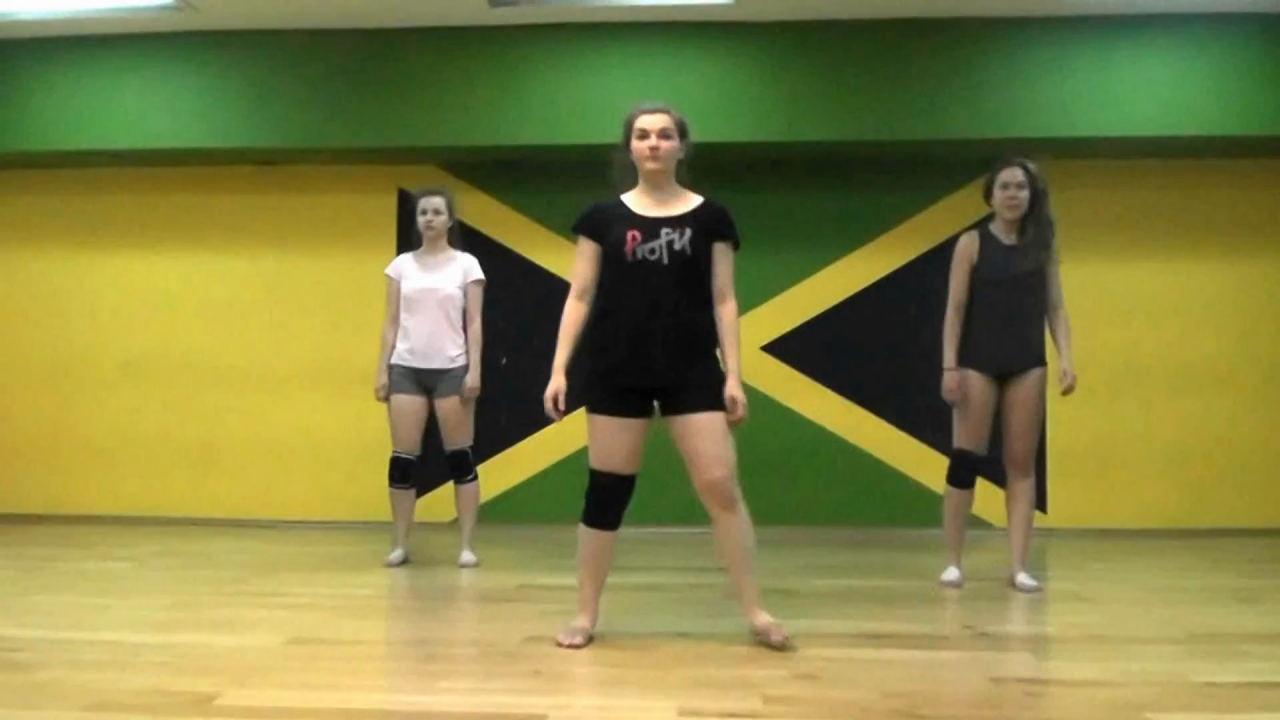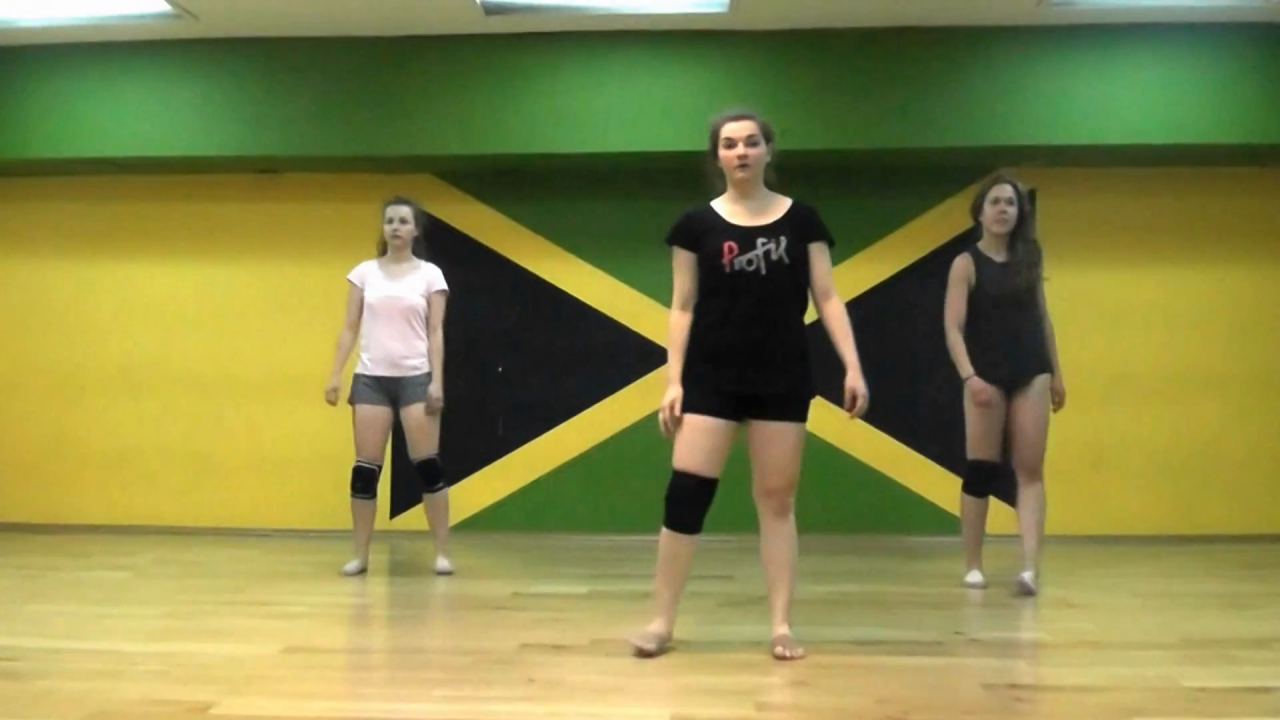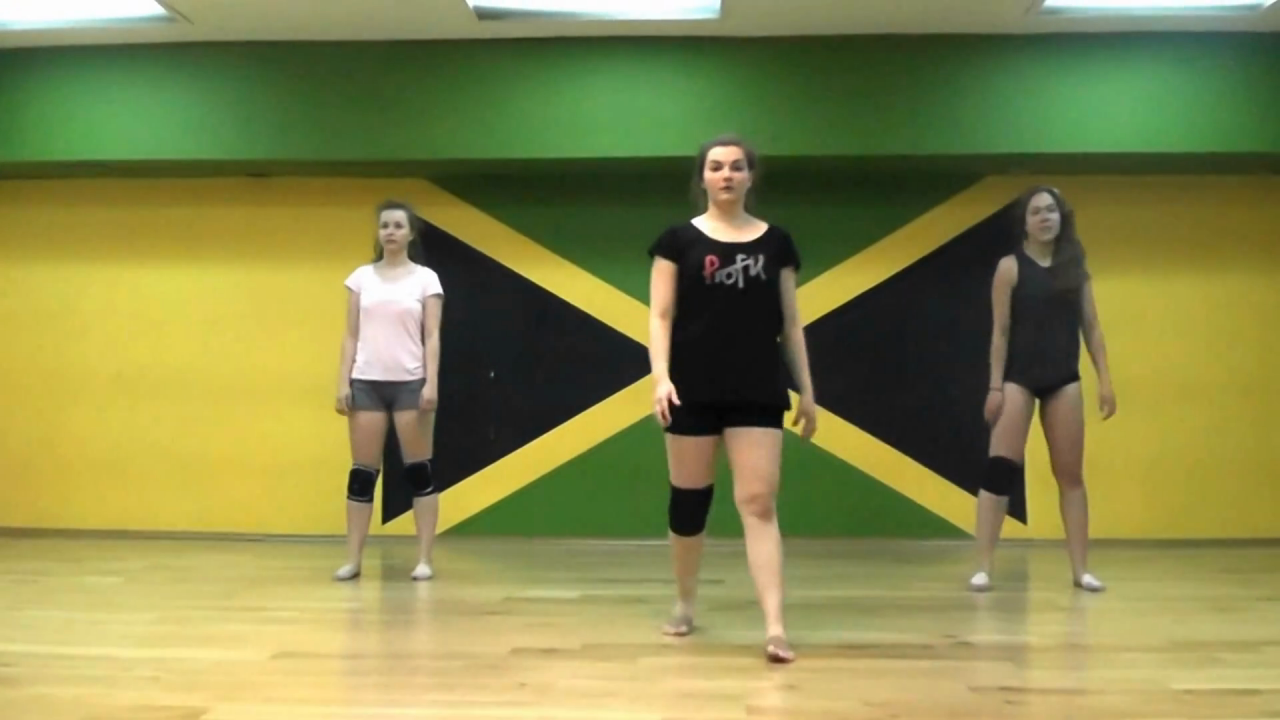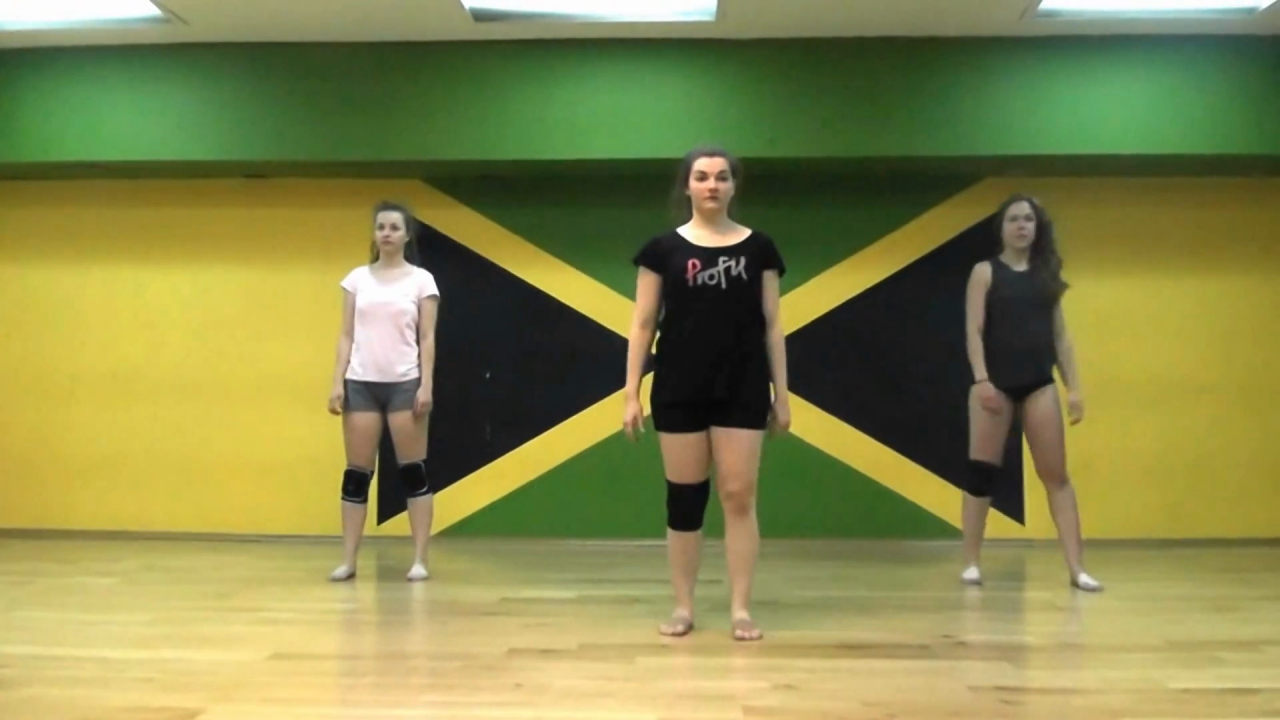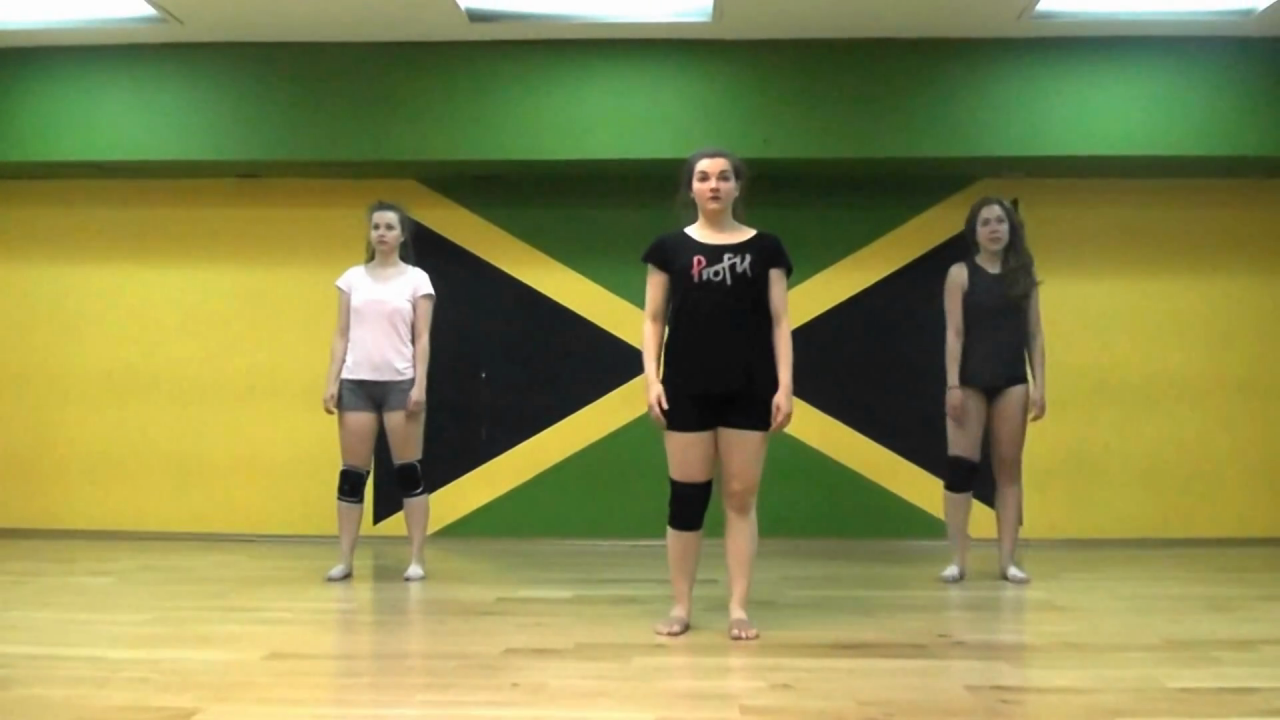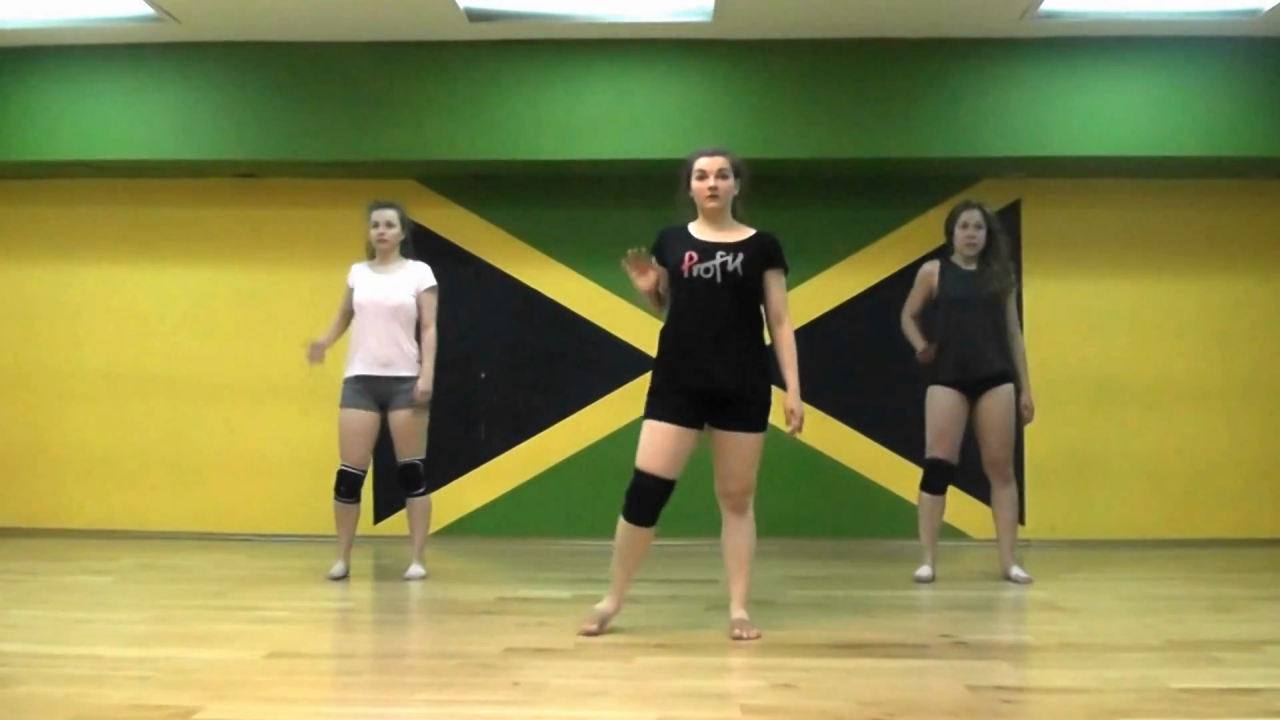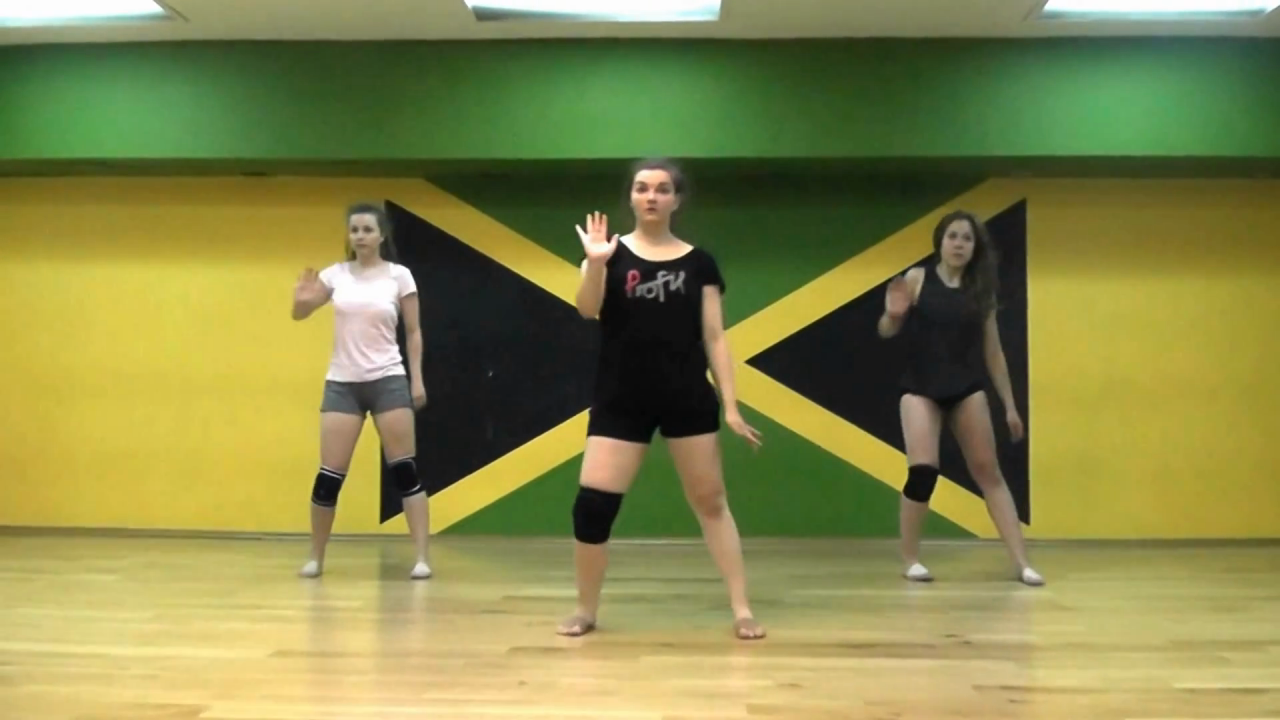
dt=0.5s
person 1, frame 1
left shoulder: (711, 216)
right shoulder: (603, 216)
left elbow: (724, 300)
right elbow: (580, 298)
left wrist: (734, 374)
right wrist: (559, 368)
left hip: (691, 370)
right hip: (615, 372)
left knee: (721, 488)
right knee: (606, 491)
left ankle: (755, 613)
right ankle: (585, 615)
person 1, frame 2
left shoulder: (802, 219)
right shoulder: (696, 224)
left elbow: (827, 298)
right elbow: (683, 308)
left wrist: (853, 367)
right wrist: (673, 380)
left hip: (783, 379)
right hip: (711, 377)
left knee: (777, 498)
right knee: (687, 491)
left ankle: (780, 625)
right ankle: (662, 620)
person 1, frame 3
left shoulder: (776, 242)
right shoulder: (678, 239)
left elbow: (790, 322)
right elbow: (661, 316)
left wrist: (807, 389)
right wrist: (661, 377)
left hip: (757, 392)
right hip: (693, 389)
left knee: (759, 504)
right knee: (688, 501)
left ankle: (774, 627)
right ankle: (685, 604)
person 1, frame 4
left shoulder: (759, 247)
right shoulder: (663, 248)
left elbow: (772, 324)
right elbow: (643, 325)
left wrist: (782, 390)
right wrist: (631, 393)
left hip: (743, 390)
right hip: (679, 390)
left knee: (739, 497)
right knee: (684, 498)
left ankle: (741, 608)
right ankle: (683, 607)
person 1, frame 5
left shoulder: (765, 246)
right shoulder: (669, 247)
left elbow: (779, 322)
right elbow: (654, 318)
left wrist: (784, 386)
right wrist: (652, 377)
left hip: (748, 388)
right hip: (687, 388)
left knee: (740, 496)
right knee: (687, 496)
left ankle: (738, 608)
right ankle: (680, 606)
person 1, frame 6
left shoulder: (762, 246)
right shoulder: (670, 242)
left elbow: (779, 321)
left wrist: (793, 388)
right wrist: (647, 288)
left hip: (743, 388)
right hip: (677, 383)
left knee: (737, 497)
right knee: (645, 489)
left ankle: (739, 608)
right ankle: (612, 598)
person 1, frame 7
left shoulder: (699, 261)
right shoulder: (612, 252)
left elbow: (715, 337)
right elbow: (587, 309)
left wrist: (731, 406)
right wrist: (595, 264)
left hip: (687, 398)
right hip: (619, 400)
left knee: (710, 501)
right knee: (592, 503)
left ankle: (741, 608)
right ankle: (585, 608)
person 2, frame 1
left shoulder: (1042, 245)
right shoulder: (972, 242)
left elbow: (1056, 307)
right elbow: (955, 308)
left wrist: (1067, 360)
right wrist: (949, 366)
left hip: (1027, 365)
right hip: (977, 362)
left knee: (1022, 464)
right knee: (966, 459)
left ankle: (1018, 566)
right ankle: (953, 560)
person 2, frame 2
left shoulder: (1029, 258)
right shoulder: (966, 263)
left elbow: (1042, 318)
right elbow: (955, 327)
left wrist: (1056, 373)
right wrist: (968, 376)
left hip: (1031, 373)
right hip: (986, 376)
left knee: (1030, 469)
right knee: (982, 468)
left ankle: (1029, 565)
right ankle: (973, 564)
person 2, frame 3
left shoulder: (1074, 266)
right shoulder: (1011, 267)
left elbow: (1091, 326)
right elbow: (1000, 331)
left wrist: (1105, 381)
right wrist: (994, 387)
left hip: (1063, 380)
right hip: (1018, 377)
left knee: (1070, 474)
right knee: (1001, 467)
left ankle: (1080, 568)
right ankle: (983, 566)
person 2, frame 4
left shoulder: (1047, 275)
right shoulder: (985, 272)
left elbow: (1059, 336)
right elbow: (974, 332)
left wrist: (1074, 387)
right wrist: (981, 380)
left hip: (1039, 383)
right hip: (995, 381)
left knee: (1056, 474)
right knee: (982, 469)
left ankle: (1076, 568)
right ankle: (972, 562)
person 2, frame 5
left shoulder: (1023, 275)
right shoulder: (960, 273)
left elbow: (1034, 334)
right elbow: (954, 333)
left wrist: (1039, 386)
right wrist: (953, 385)
left hip: (1011, 381)
right hip: (970, 380)
left knee: (1009, 469)
right knee: (961, 466)
left ankle: (1007, 560)
right ankle: (957, 559)
person 2, frame 6
left shoulder: (1001, 274)
right shoulder: (934, 271)
left elbow: (1014, 334)
right elbow: (908, 317)
left wrist: (1025, 388)
right wrist: (921, 346)
left hip: (995, 379)
right hip: (947, 378)
left knee: (1001, 469)
right knee: (939, 465)
left ankle: (1009, 561)
right ankle: (928, 559)
person 2, frame 7
left shoulder: (982, 290)
right shoulder: (917, 278)
left elbow: (993, 351)
right elbow: (886, 332)
left wrist: (1010, 406)
right wrist: (892, 314)
left hip: (968, 390)
right hip: (920, 389)
left knee: (989, 472)
right knee: (923, 470)
left ankle: (1022, 562)
right ankle: (910, 558)
person 3, frame 1
left shoulder: (466, 264)
right shoulder: (401, 265)
left elbow: (474, 322)
right elbow: (391, 322)
left wrist: (474, 369)
right wrist: (382, 370)
left hip: (450, 369)
right hip: (407, 369)
left knee: (459, 458)
right knee: (403, 459)
left ankle: (466, 545)
right ankle: (401, 544)
person 3, frame 2
left shoulder: (430, 274)
right shoulder: (365, 272)
left elbow: (436, 332)
right elbow: (350, 328)
left wrist: (438, 381)
right wrist: (335, 374)
left hip: (415, 378)
right hip: (370, 378)
left knee: (427, 466)
right knee: (366, 468)
left ankle: (441, 552)
right ankle: (361, 554)
person 3, frame 3
left shoulder: (425, 278)
right shoulder: (361, 277)
left elbow: (432, 336)
right elbow: (351, 335)
left wrist: (431, 383)
right wrist: (343, 383)
left hip: (409, 382)
right hip: (367, 383)
left knee: (418, 471)
right knee: (362, 472)
left ankle: (424, 558)
right ankle: (353, 558)
person 3, frame 4
left shoulder: (421, 280)
right shoulder: (357, 278)
left elbow: (427, 338)
right elbow: (346, 335)
left wrist: (426, 385)
right wrist: (337, 382)
left hip: (404, 384)
right hip: (361, 384)
left knee: (412, 471)
right knee: (356, 472)
left ankle: (419, 559)
right ankle: (348, 559)
person 3, frame 5
left shoulder: (416, 279)
right shoulder: (352, 277)
left elbow: (422, 337)
right elbow: (341, 335)
left wrist: (420, 384)
right wrist: (331, 382)
left hip: (399, 383)
right hip: (356, 383)
left knee: (408, 472)
right knee: (352, 474)
left ankle: (416, 559)
right ankle: (345, 559)
person 3, frame 6
left shoulder: (419, 272)
right shoulder: (358, 272)
left elbow: (428, 328)
right elbow: (346, 316)
left wrist: (427, 373)
right wrist: (325, 341)
left hip: (404, 380)
right hip: (360, 380)
left knee: (411, 470)
right knee: (350, 472)
left ankle: (417, 559)
right ankle: (342, 559)
person 3, frame 7
left shoulder: (399, 276)
right shoulder: (336, 274)
left elbow: (413, 331)
right elbow: (299, 314)
left wrist: (417, 379)
right wrist: (302, 298)
left hip: (388, 380)
right hip: (342, 383)
left knee: (405, 471)
right knee: (329, 476)
left ankle: (421, 557)
right ankle: (316, 556)
